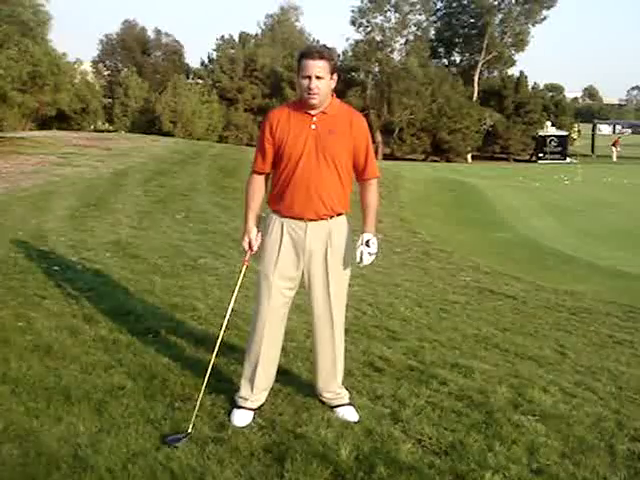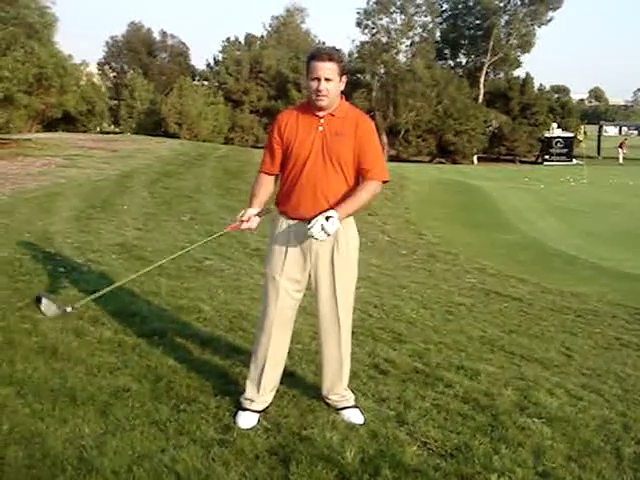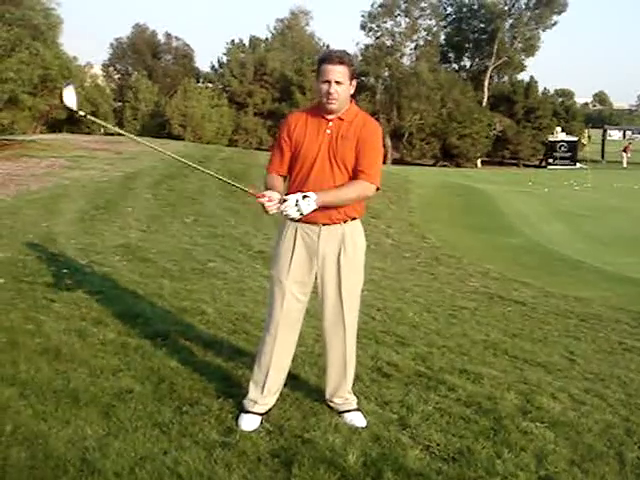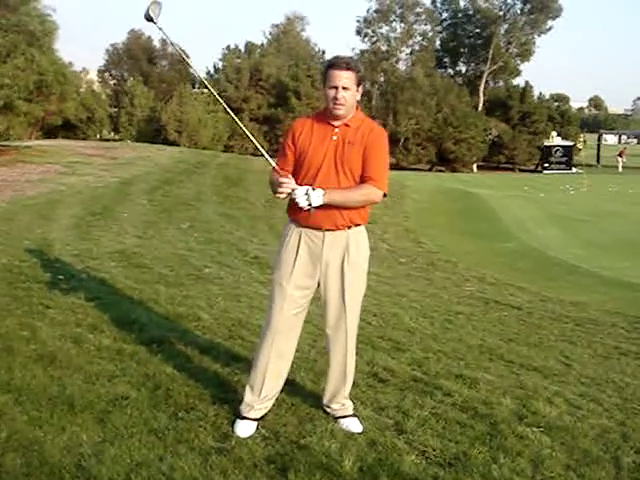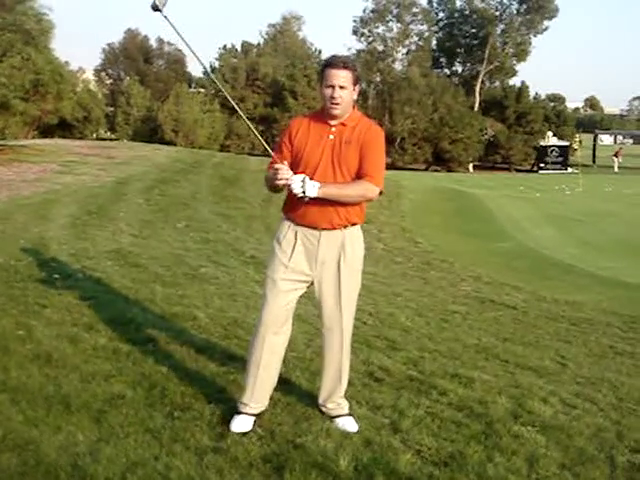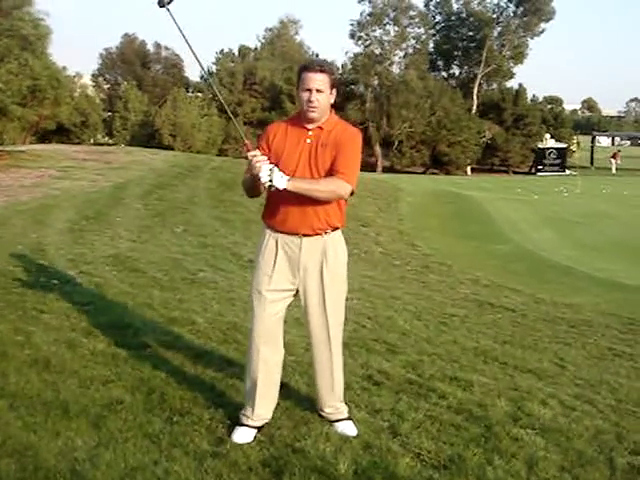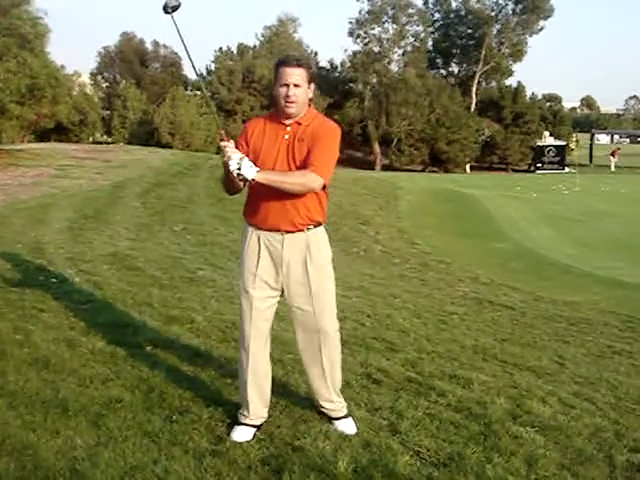
dt=0.3s
person 1, frame 1
left shoulder: (352, 121)
right shoulder: (276, 118)
left elbow: (369, 178)
right elbow: (259, 173)
left wrist: (369, 230)
right wrist: (250, 224)
left hip: (332, 231)
right hip: (282, 227)
left knee: (330, 313)
right knee: (269, 311)
left ankle: (332, 390)
right ankle: (251, 394)
person 1, frame 2
left shoulder: (360, 123)
right shoulder: (286, 120)
left elbow: (374, 180)
right elbow: (268, 172)
left wrist: (338, 215)
right wrist: (254, 208)
left hip: (335, 235)
right hip: (288, 231)
left knee: (337, 315)
right knee: (276, 313)
left ankle: (337, 392)
right ankle: (256, 396)
person 1, frame 3
left shoulder: (367, 127)
right shoulder: (294, 122)
left elbow: (366, 185)
right elbow: (276, 172)
left wrist: (312, 198)
right wrist: (273, 192)
left hip: (344, 235)
right hip: (297, 232)
left knee: (342, 319)
right knee: (282, 316)
left ankle: (341, 396)
right ankle: (259, 398)
person 1, frame 4
left shoulder: (373, 133)
right shoulder: (300, 127)
left elbow: (374, 191)
right elbow: (278, 176)
left wrist: (319, 195)
right wrist: (282, 185)
left hip: (348, 241)
right hip: (300, 236)
left knee: (342, 325)
right knee: (281, 320)
left ankle: (338, 401)
right ankle: (255, 403)
person 1, frame 5
left shoulder: (370, 132)
right shoulder: (297, 127)
left elbow: (370, 188)
right elbow: (271, 184)
left wrist: (314, 188)
right wrist: (278, 179)
left hip: (342, 240)
right hip: (295, 235)
left knee: (338, 324)
right knee: (272, 317)
left ankle: (333, 401)
right ankle: (251, 403)
person 1, frame 6
left shoulder: (348, 135)
right shoulder: (275, 131)
left elbow: (341, 187)
right elbow: (250, 189)
left wrist: (286, 181)
right wrist: (256, 175)
left hip: (324, 245)
right hip: (277, 242)
left knee: (327, 329)
right knee: (264, 327)
left ankle: (332, 406)
right ankle: (255, 413)
person 1, frame 7
left shoulder: (326, 130)
right shoulder: (253, 128)
left elbow: (311, 181)
right elbow: (232, 188)
left wrist: (254, 172)
right wrist: (231, 168)
left hip: (307, 240)
right hip: (260, 239)
left knee: (321, 325)
right knee: (254, 327)
left ankle: (332, 403)
right ankle: (252, 412)
